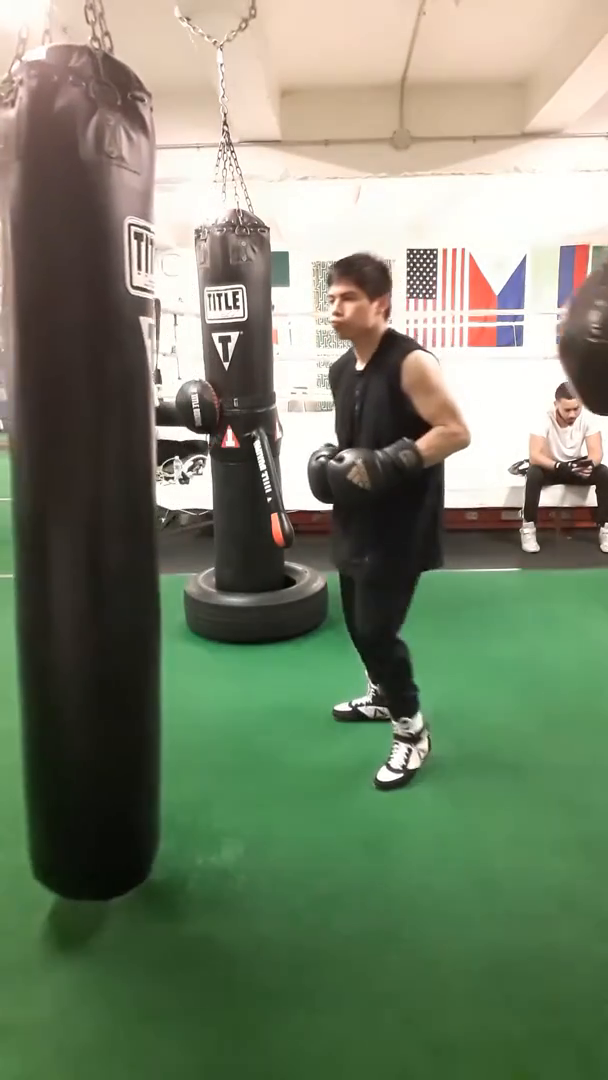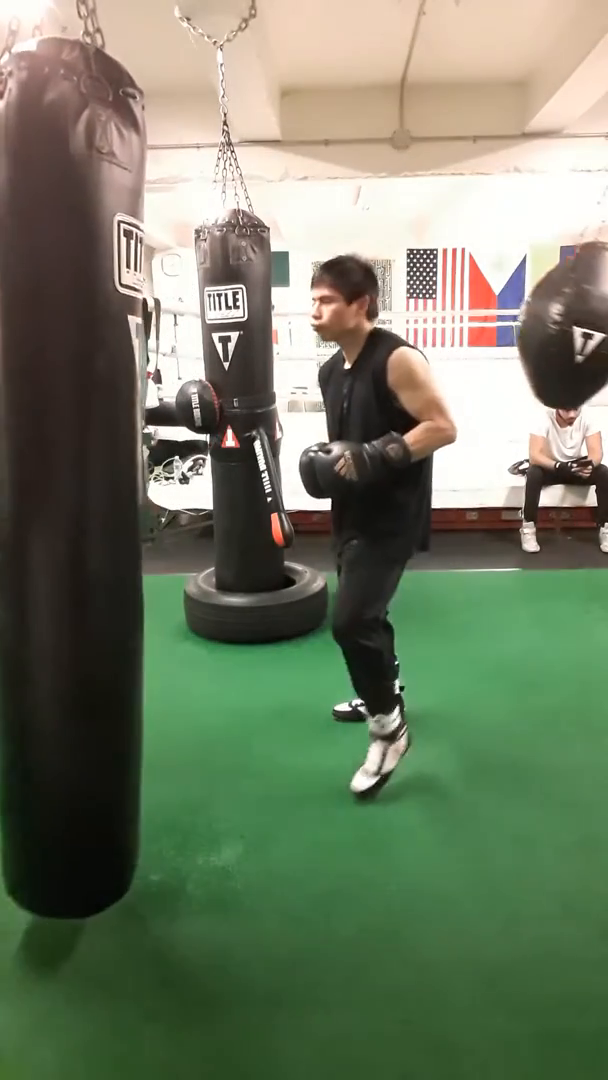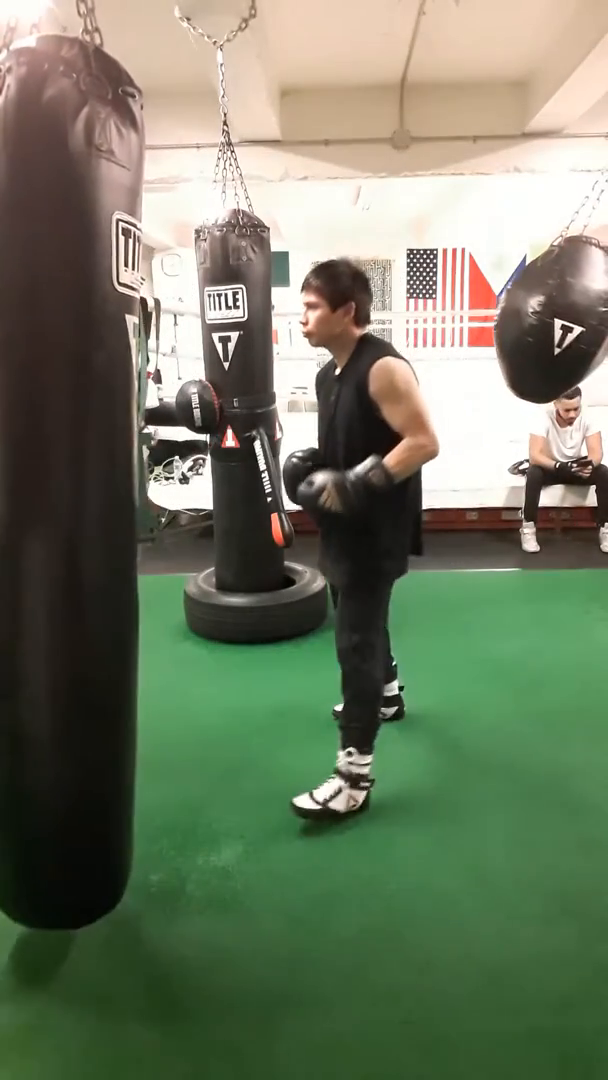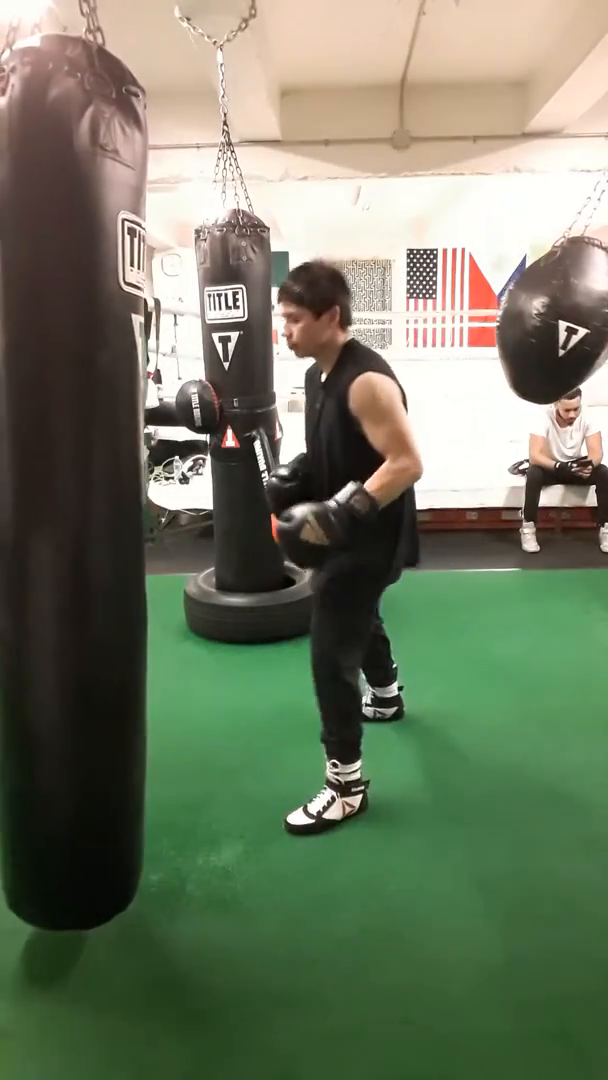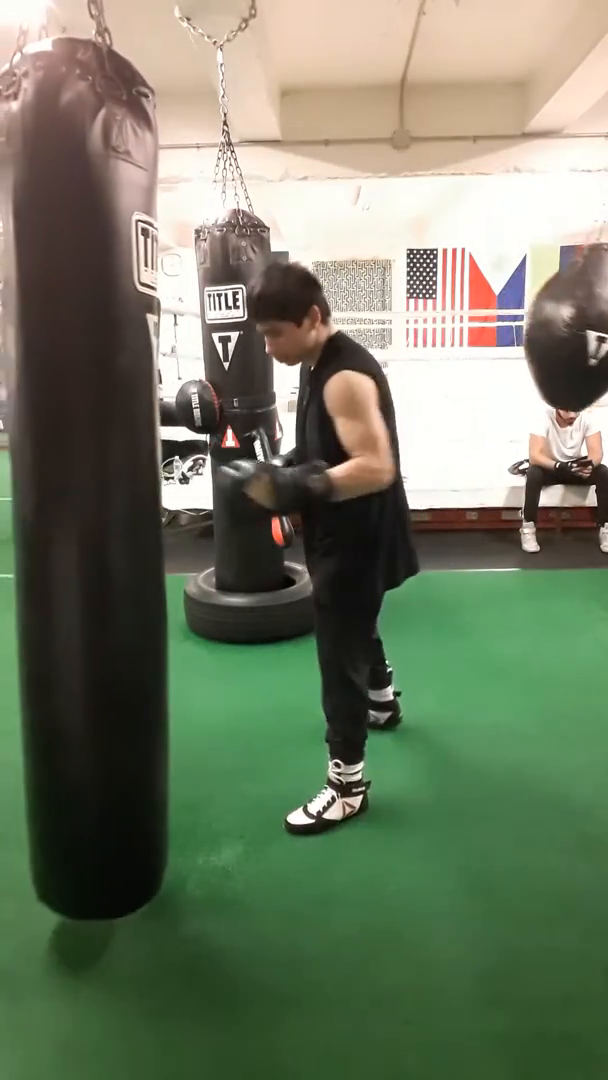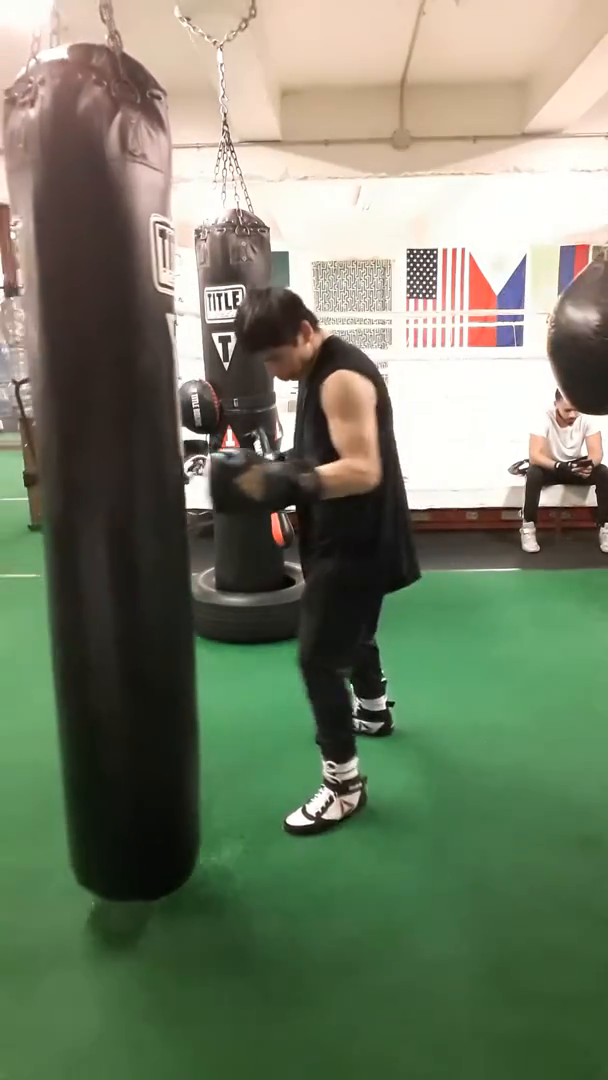
dt=0.2s
person 1, frame 1
left shoulder: (411, 362)
right shoulder: (342, 370)
left elbow: (456, 432)
left wrist: (388, 463)
right wrist: (331, 461)
left hip: (399, 524)
right hip: (356, 520)
left knee: (377, 627)
right knee: (359, 620)
left ankle: (411, 730)
right ankle: (383, 695)
person 1, frame 2
left shoulder: (397, 358)
right shoulder: (332, 370)
left elbow: (442, 427)
left wrist: (375, 457)
right wrist: (323, 458)
left hip: (391, 514)
right hip: (353, 512)
left knee: (351, 619)
right knee: (362, 614)
left ankle: (387, 727)
right ankle: (384, 692)
person 1, frame 3
left shoulder: (383, 367)
right shoulder: (328, 373)
left elbow: (424, 442)
left wrist: (358, 483)
right wrist: (311, 467)
left hip: (377, 529)
right hip: (344, 525)
left knee: (355, 639)
right knee: (361, 618)
left ankle: (354, 774)
right ankle: (387, 692)
person 1, frame 4
left shoulder: (366, 379)
right shoulder: (319, 374)
left elbow: (407, 464)
left wrist: (341, 514)
right wrist: (297, 477)
left hip: (364, 542)
right hip: (339, 536)
left knee: (331, 655)
right knee: (359, 622)
left ankle: (346, 783)
right ankle: (385, 695)
person 1, frame 5
left shoulder: (347, 376)
right shoulder: (317, 365)
left elbow: (376, 468)
left wrist: (289, 484)
right wrist: (278, 473)
left hip: (359, 540)
right hip: (342, 534)
left knee: (338, 657)
right knee: (353, 628)
left ankle: (348, 784)
right ankle: (380, 700)
person 1, frame 6
left shoulder: (342, 377)
right shoulder: (321, 372)
left elbow: (362, 471)
left wrist: (277, 480)
right wrist: (276, 473)
left hip: (358, 543)
right hip: (342, 536)
left knee: (319, 654)
right knee: (349, 634)
left ankle: (342, 783)
right ankle: (373, 710)
